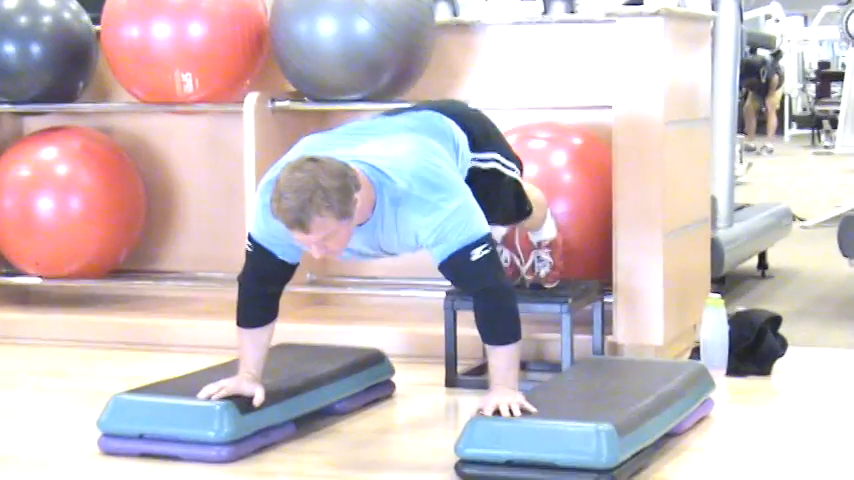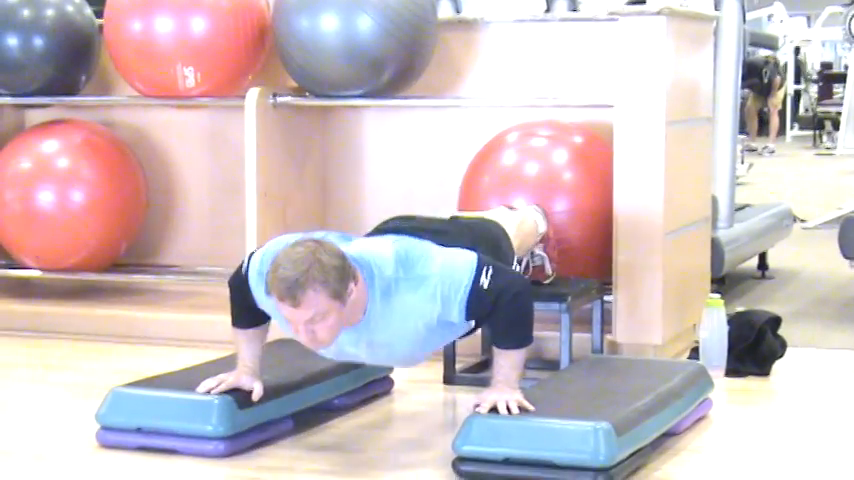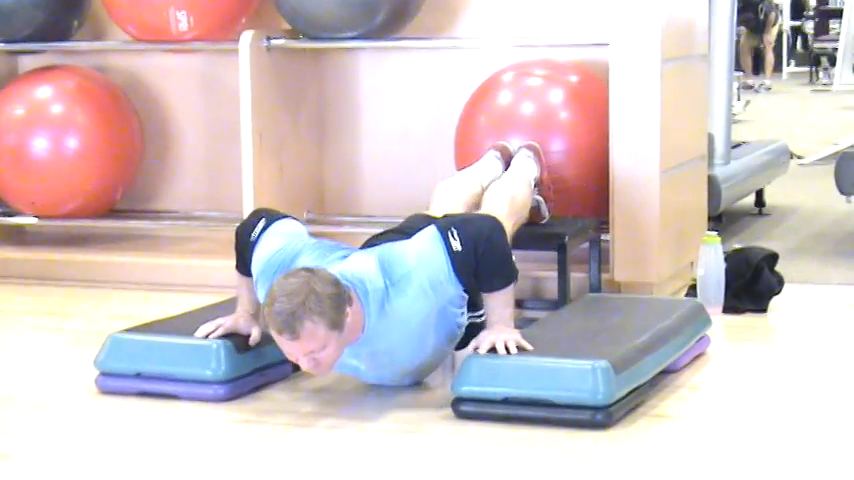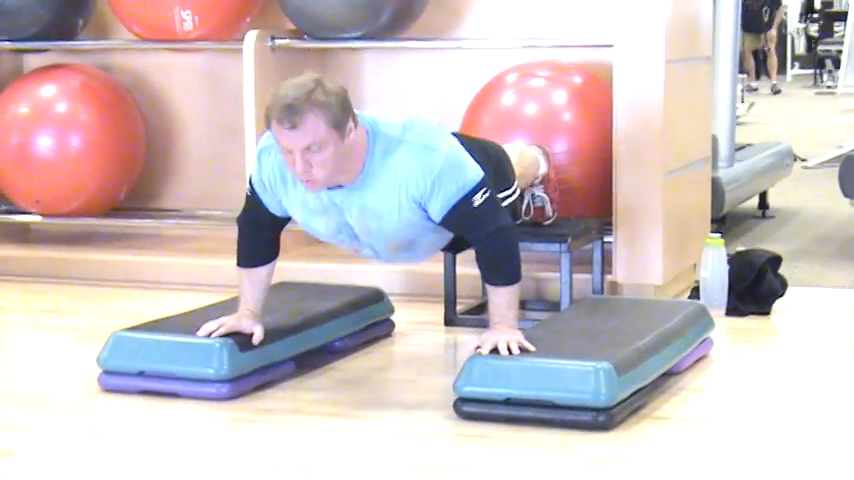
dt=0.7s
person 1, frame 1
left shoulder: (421, 192)
right shoulder: (277, 194)
left elbow: (488, 283)
right elbow: (259, 280)
left wrist: (504, 387)
right wrist: (248, 375)
left hip: (459, 135)
left knee: (517, 208)
left ankle: (544, 239)
right ankle: (496, 243)
person 1, frame 2
left shoulder: (414, 280)
right shoulder: (272, 267)
left elbow: (513, 291)
right elbow: (241, 289)
left wrist: (505, 384)
right wrist: (247, 368)
left knee: (504, 237)
left ankle: (533, 221)
right ankle: (501, 216)
person 1, frame 3
left shoulder: (405, 291)
right shoulder: (279, 271)
left elbow: (485, 236)
right elbow: (256, 224)
left wrist: (501, 324)
right wrist: (247, 313)
right hip: (387, 248)
left knee: (498, 213)
right knee: (441, 211)
left ankle: (525, 165)
right ankle: (492, 161)
person 1, frame 4
left shoulder: (423, 156)
right shoulder: (273, 158)
left elbow: (495, 235)
right elbow: (257, 225)
left wrist: (504, 325)
right wrist: (248, 312)
left knee: (511, 167)
left ankle: (535, 163)
